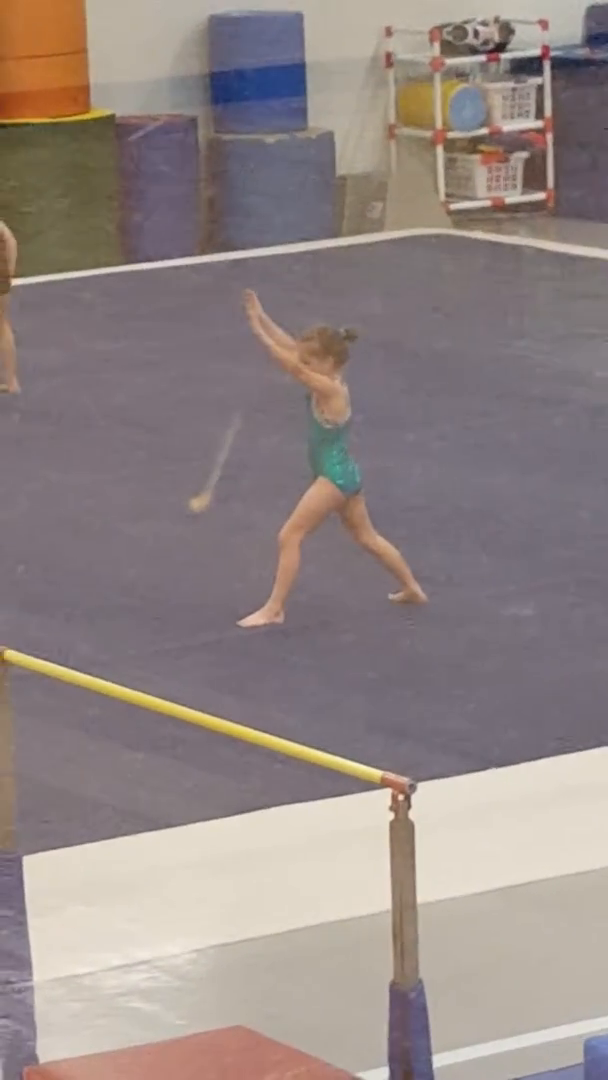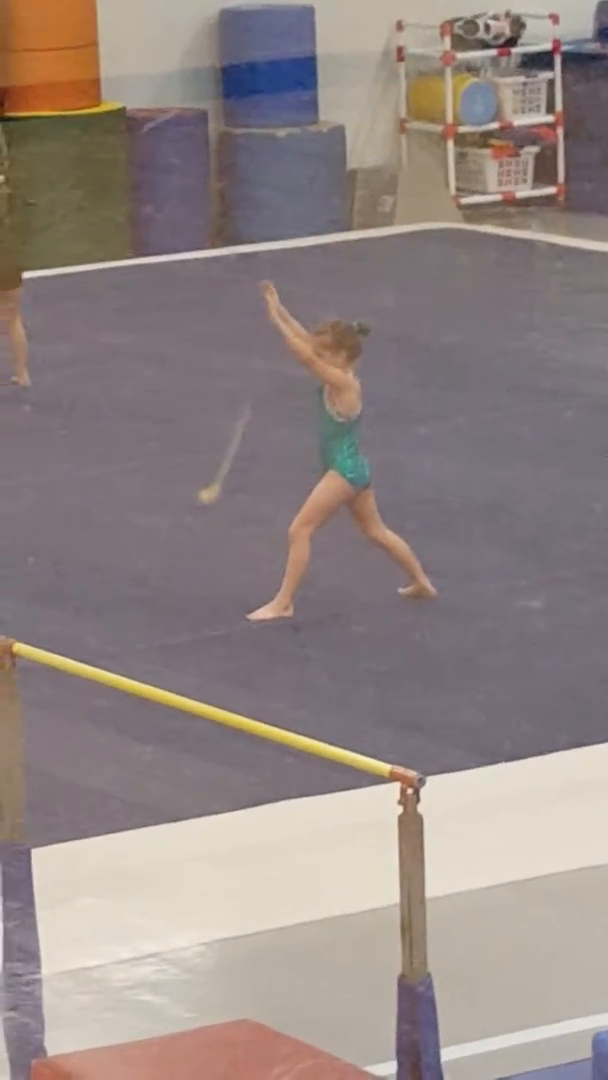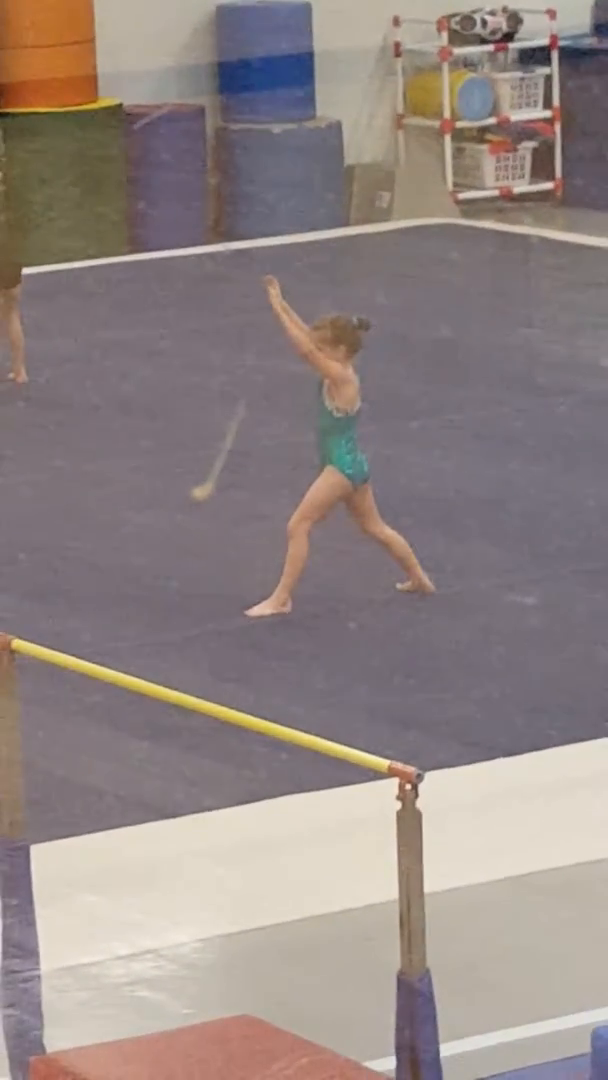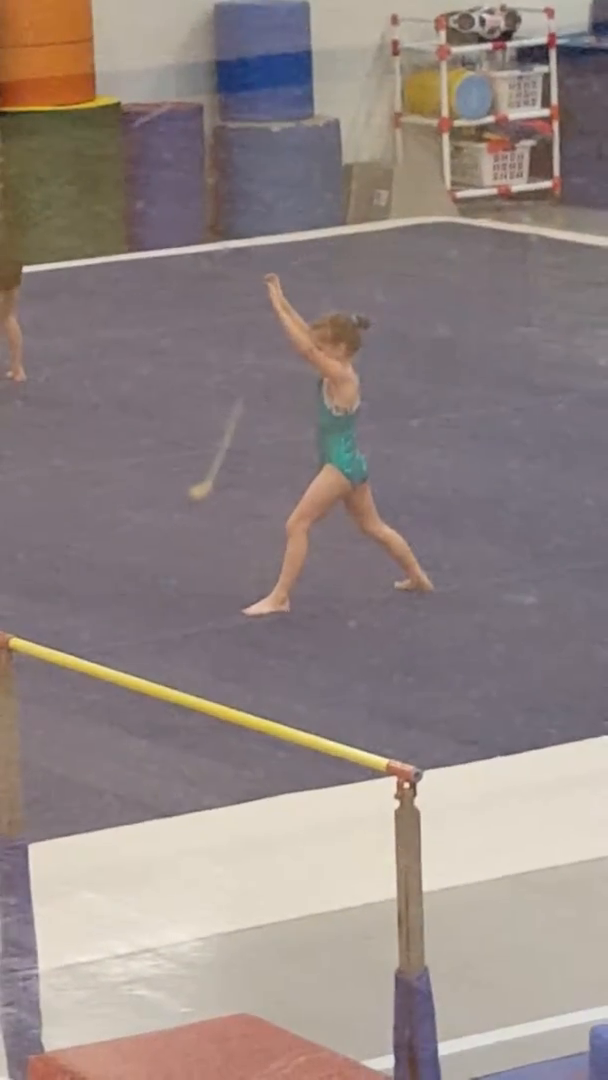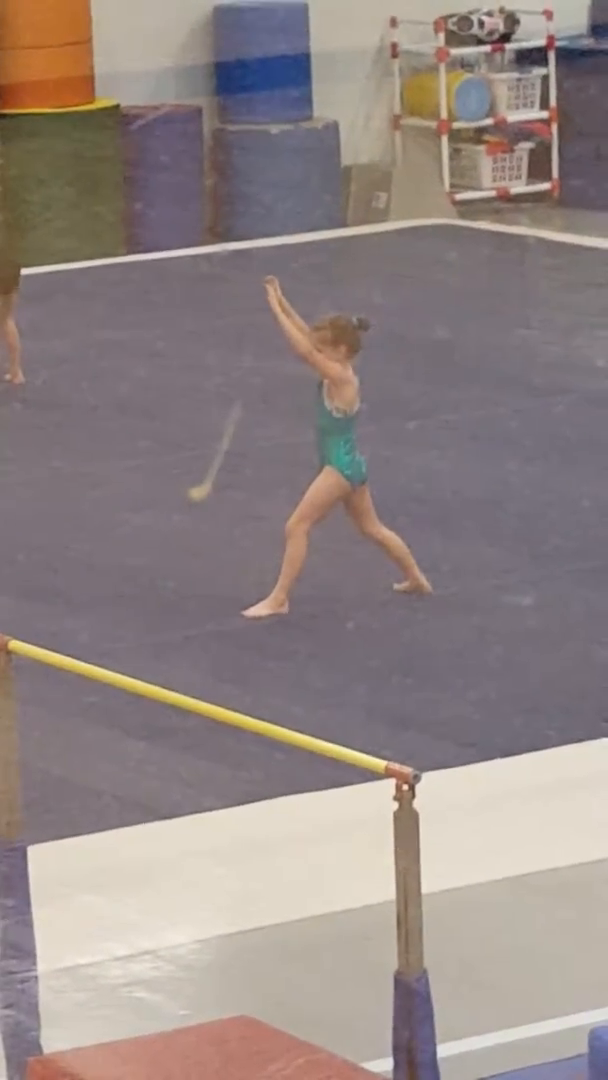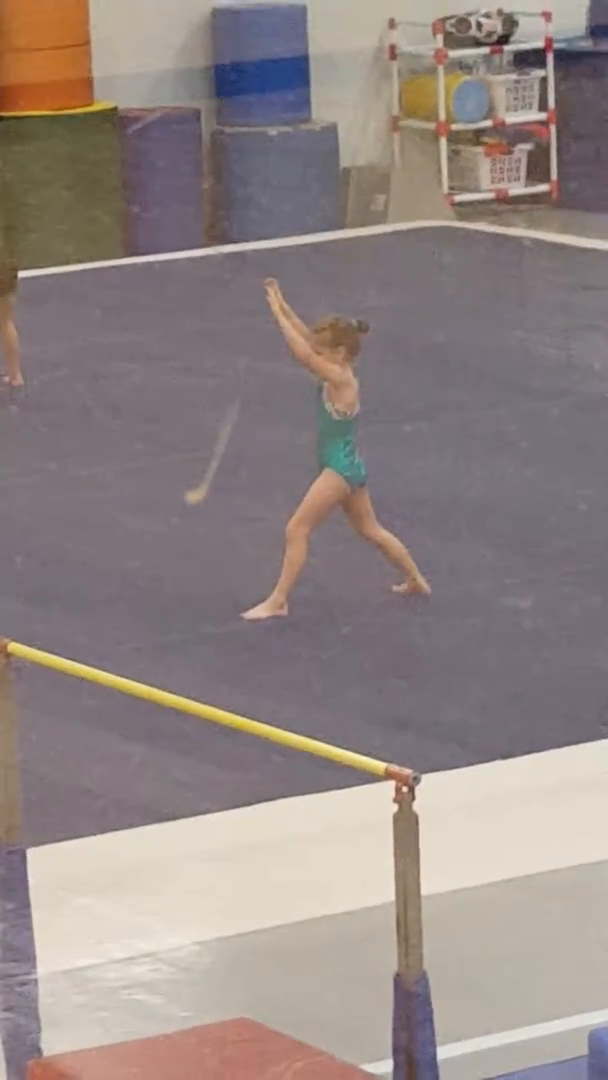
dt=0.2s
person 1, frame 1
left shoulder: (331, 390)
right shoulder: (327, 382)
left elbow: (294, 367)
right elbow: (292, 349)
left wrist: (261, 335)
right wrist: (261, 317)
left hip: (333, 477)
right hip: (342, 473)
left knee: (289, 537)
right knee: (368, 538)
left ankle: (274, 609)
right ankle: (412, 589)
person 1, frame 2
left shoulder: (343, 383)
right shoulder: (338, 375)
left elbow: (306, 358)
right elbow: (306, 342)
left wrist: (277, 321)
right wrist: (278, 309)
left hip: (344, 471)
right hip: (351, 467)
left knee: (299, 531)
right knee: (377, 532)
left ankle: (283, 603)
right ankle: (422, 583)
person 1, frame 3
left shoulder: (342, 378)
right shoulder: (337, 370)
left elbow: (307, 350)
right elbow: (308, 337)
left wrist: (279, 313)
right wrist: (281, 304)
left hip: (341, 466)
right hip: (349, 463)
left knee: (297, 527)
right knee: (375, 527)
left ankle: (281, 599)
right ankle: (419, 579)
person 1, frame 4
left shoulder: (342, 376)
right shoulder: (337, 369)
left elbow: (306, 349)
right elbow: (308, 336)
left wrist: (279, 310)
right wrist: (282, 301)
left hip: (340, 465)
right hip: (348, 462)
left knee: (296, 526)
right knee: (374, 527)
left ankle: (279, 598)
right ankle: (418, 577)
person 1, frame 5
left shoulder: (342, 378)
right shoulder: (337, 370)
left elbow: (305, 351)
right elbow: (308, 338)
left wrist: (277, 313)
right wrist: (282, 303)
left hip: (340, 467)
right hip: (347, 463)
left knee: (296, 527)
right knee: (373, 528)
left ankle: (278, 599)
right ankle: (417, 579)
person 1, frame 6
left shoulder: (342, 380)
right shoulder: (336, 372)
left elbow: (303, 355)
right elbow: (307, 339)
left wrist: (278, 316)
right wrist: (282, 306)
left hip: (339, 468)
right hip: (347, 466)
left knee: (296, 529)
right knee: (371, 530)
left ankle: (278, 601)
right ankle: (416, 581)
